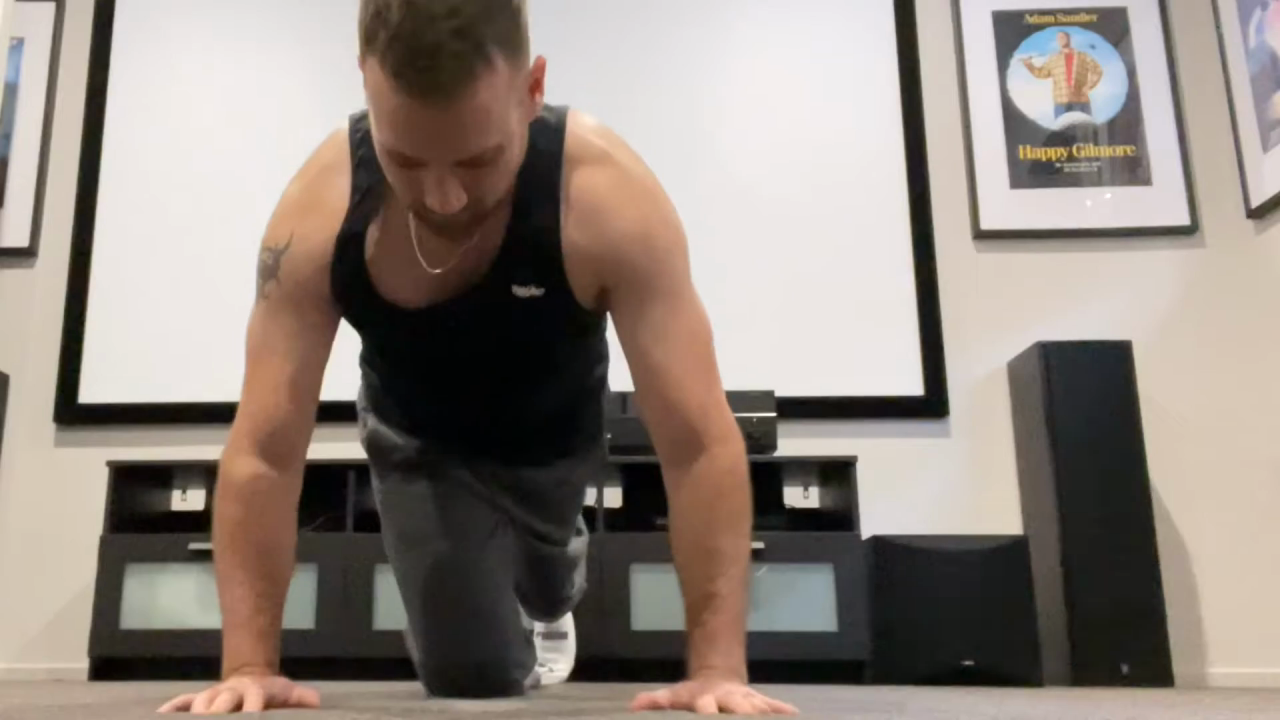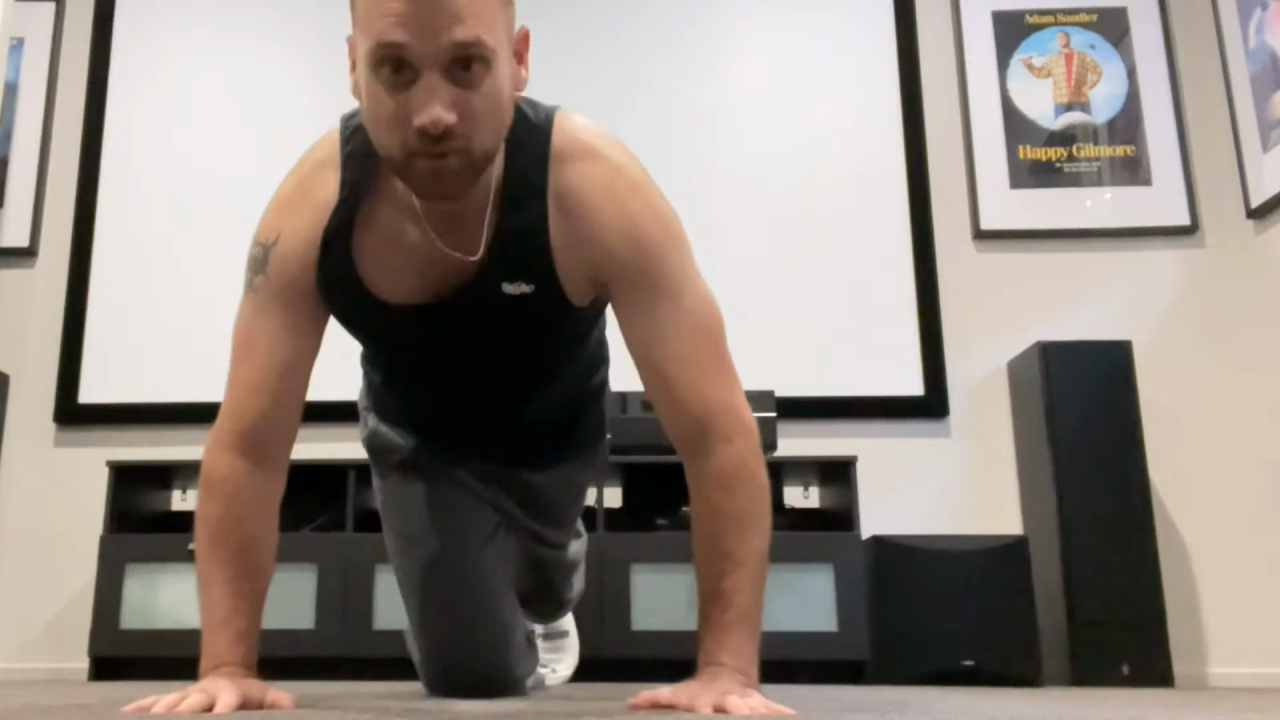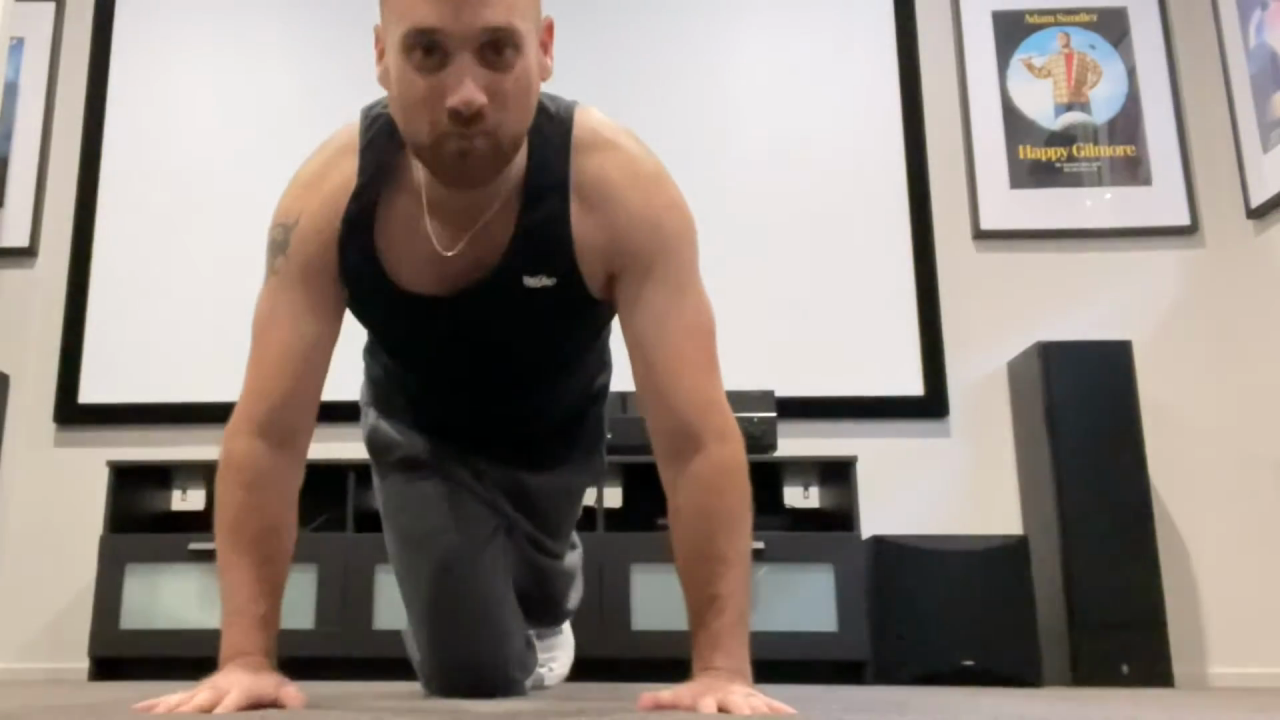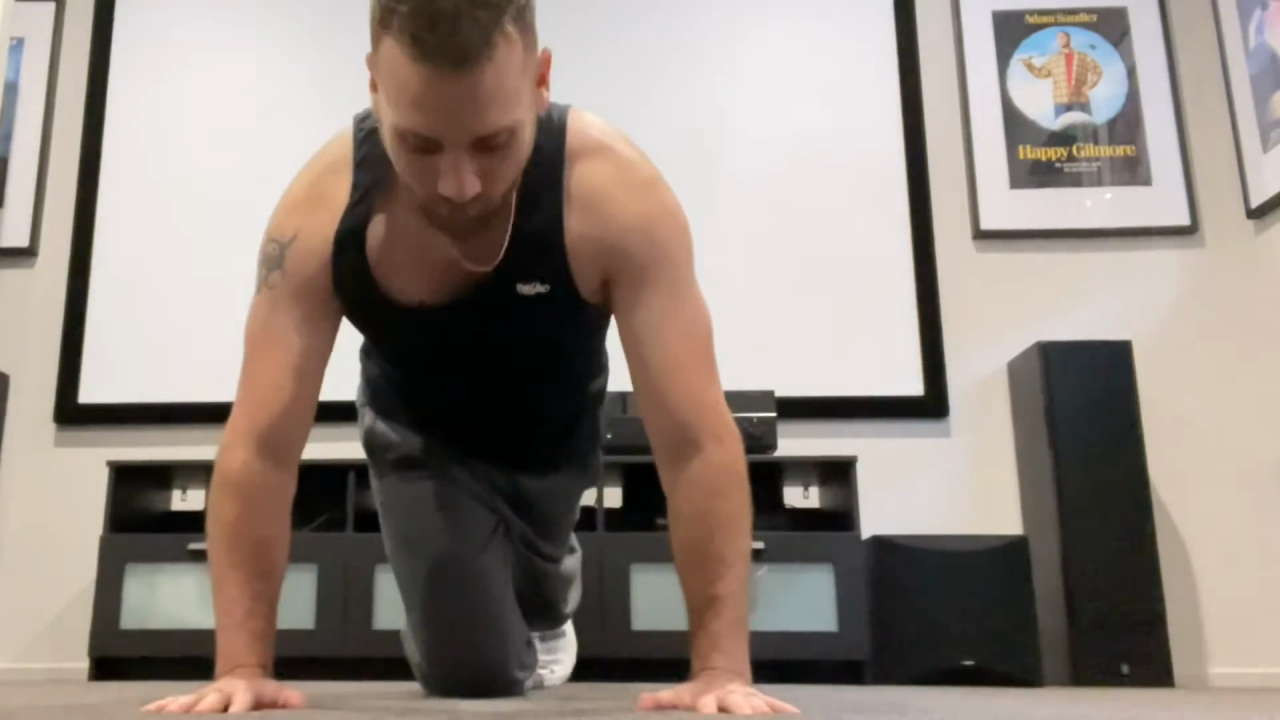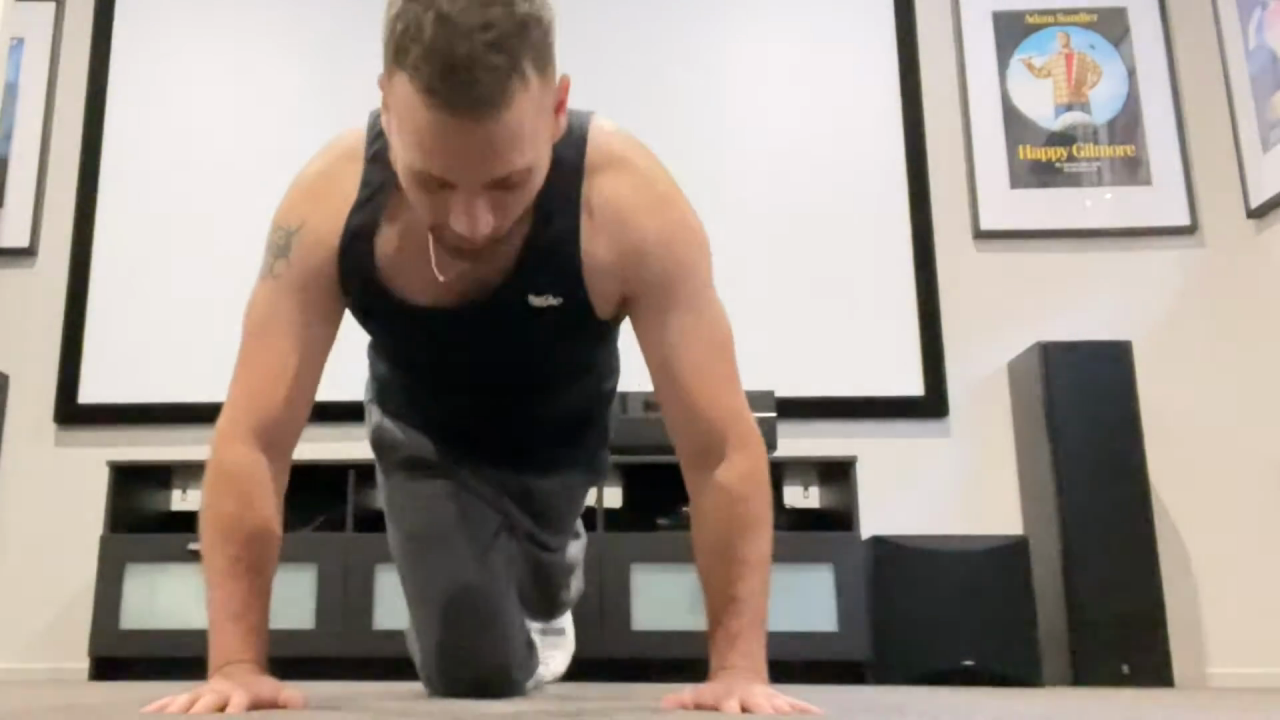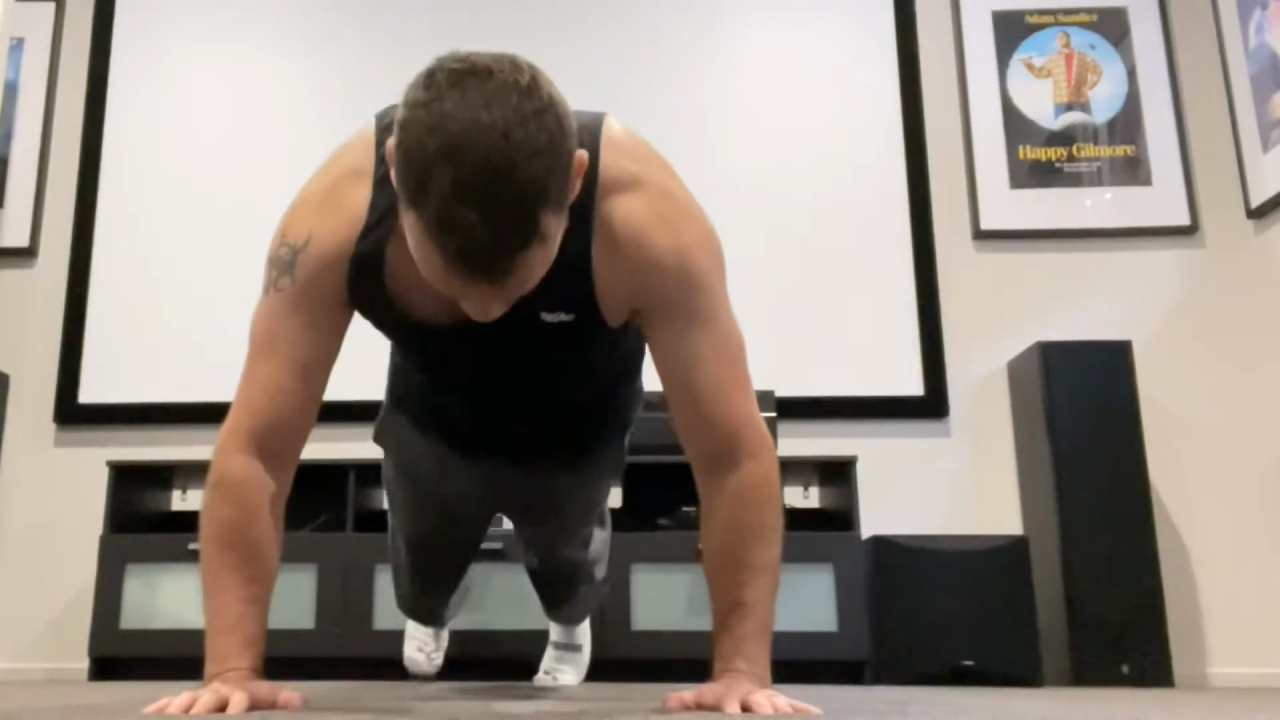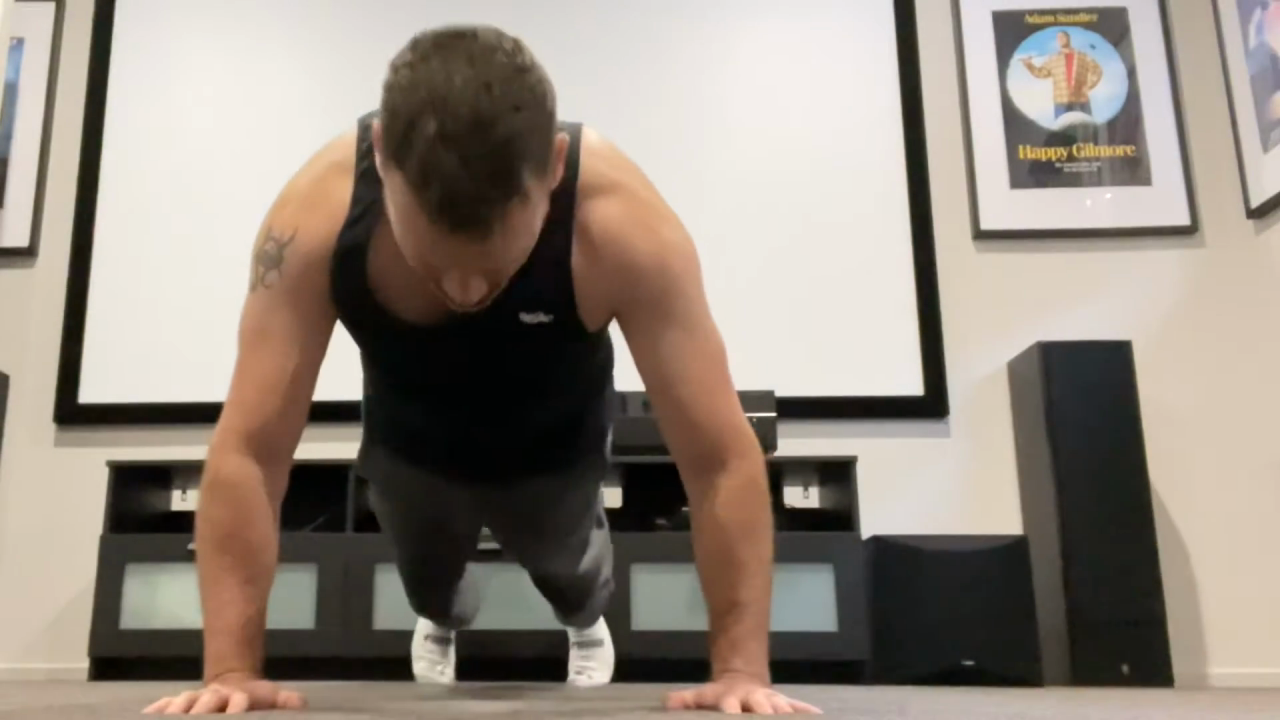
dt=0.7s
person 1, frame 1
left shoulder: (606, 194)
right shoulder: (320, 207)
left elbow: (698, 443)
right elbow: (265, 453)
left hip: (555, 427)
right hip: (416, 434)
left knee: (546, 589)
left ankle: (549, 607)
right ankle: (515, 653)
person 1, frame 2
left shoulder: (597, 188)
right shoulder: (311, 206)
left elbow: (716, 435)
right elbow: (246, 449)
left hip: (556, 426)
right hip: (417, 431)
left knee: (540, 589)
left ankle: (549, 615)
right ankle: (518, 650)
person 1, frame 3
left shoulder: (618, 183)
right shoulder: (329, 194)
left elbow: (697, 437)
right elbow: (267, 434)
right wrist: (246, 654)
left hip: (559, 426)
right hip: (418, 428)
left knee: (538, 594)
left ankle: (544, 617)
person 1, frame 4
left shoulder: (614, 190)
right shoulder: (324, 203)
left elbow: (697, 441)
right elbow: (261, 448)
left hip: (556, 428)
right hip: (416, 431)
left knee: (540, 590)
left ankle: (548, 622)
right ankle: (514, 651)
person 1, frame 5
left shoulder: (631, 204)
right shoulder: (329, 202)
left elbow: (721, 450)
right elbow: (250, 440)
left hip: (563, 431)
right hip: (423, 435)
left knee: (543, 568)
left ankle: (548, 613)
right ankle: (519, 653)
person 1, frame 6
left shoulder: (645, 216)
right shoulder: (339, 210)
left elbow: (734, 455)
right elbow: (255, 450)
left hip: (579, 429)
right hip: (431, 422)
left knee: (568, 555)
right knee: (424, 572)
left ankle: (569, 627)
right ankle: (428, 616)
person 1, frame 7
left shoulder: (621, 223)
right shoulder: (319, 211)
left elbow: (719, 458)
right elbow: (248, 452)
left hip: (555, 451)
right hip: (407, 445)
left knee: (569, 570)
right knee: (428, 575)
left ankle: (586, 625)
right ankle: (443, 620)
